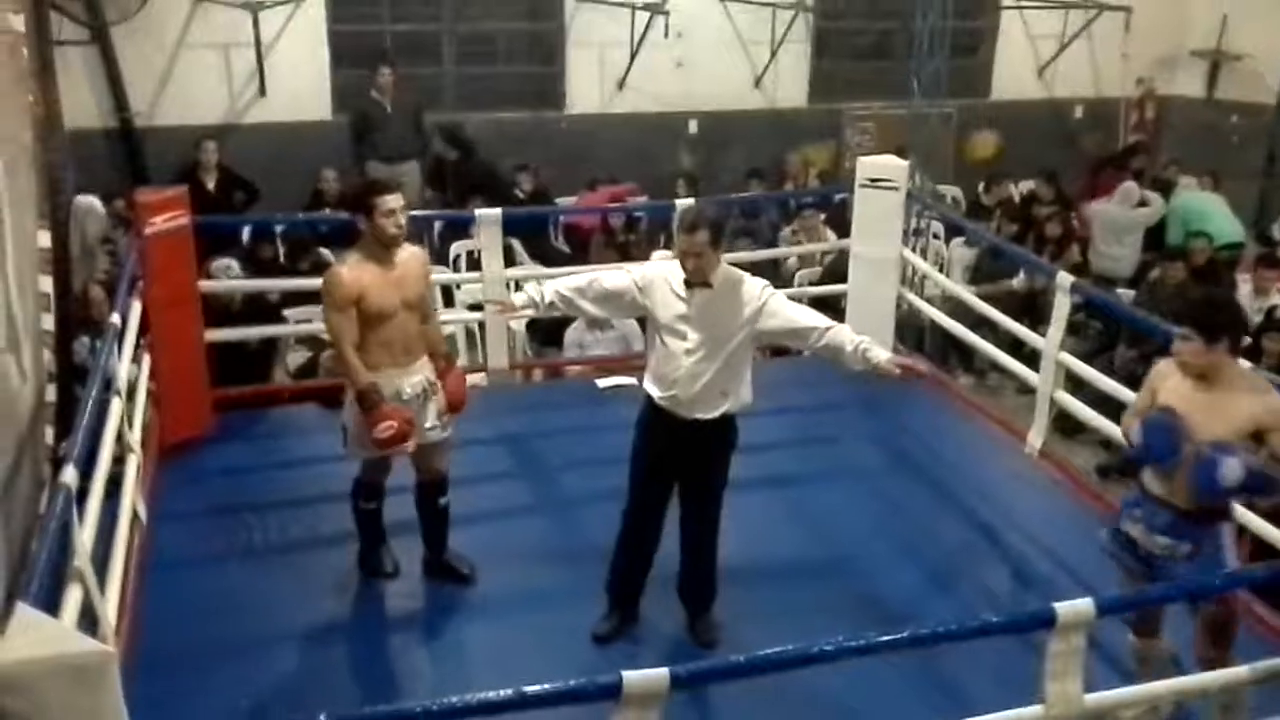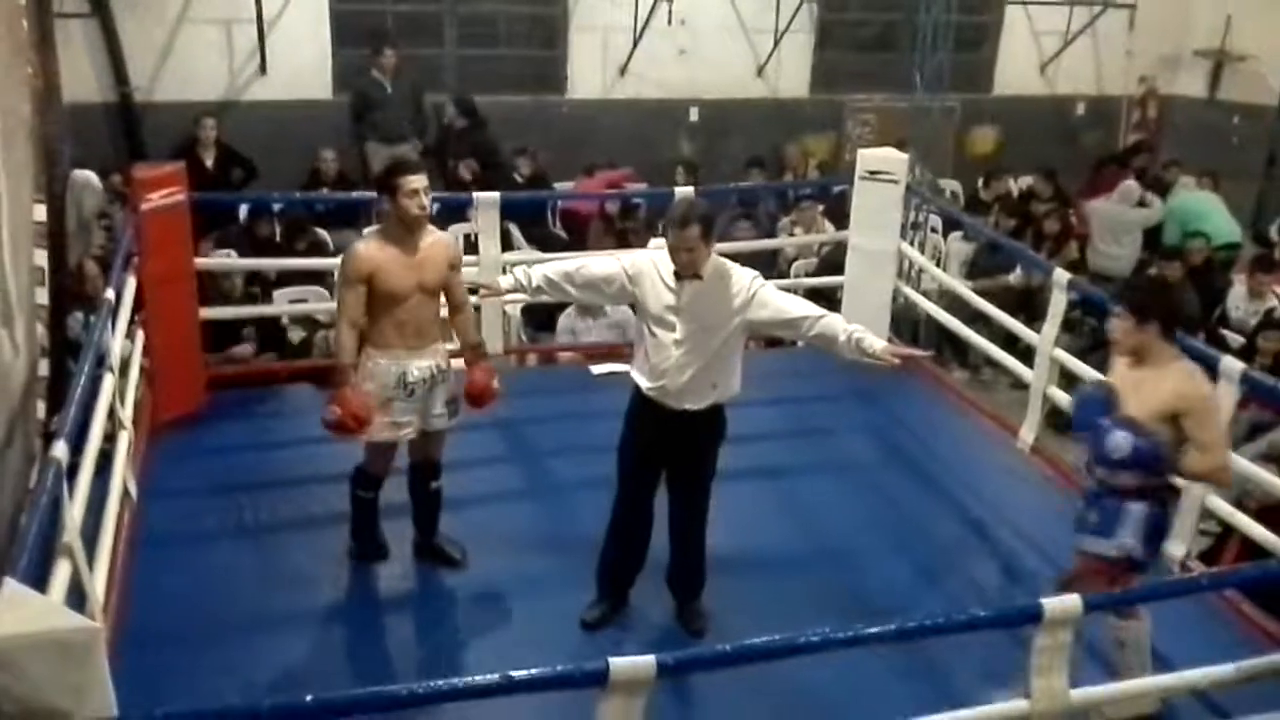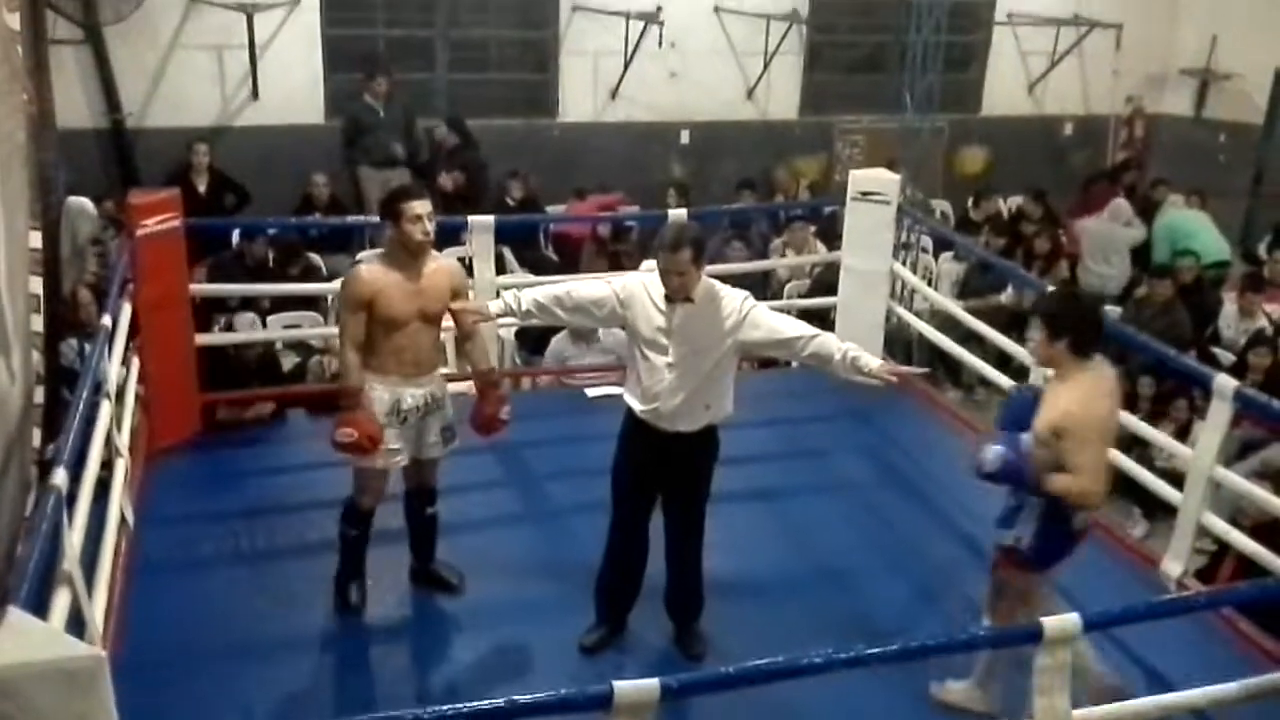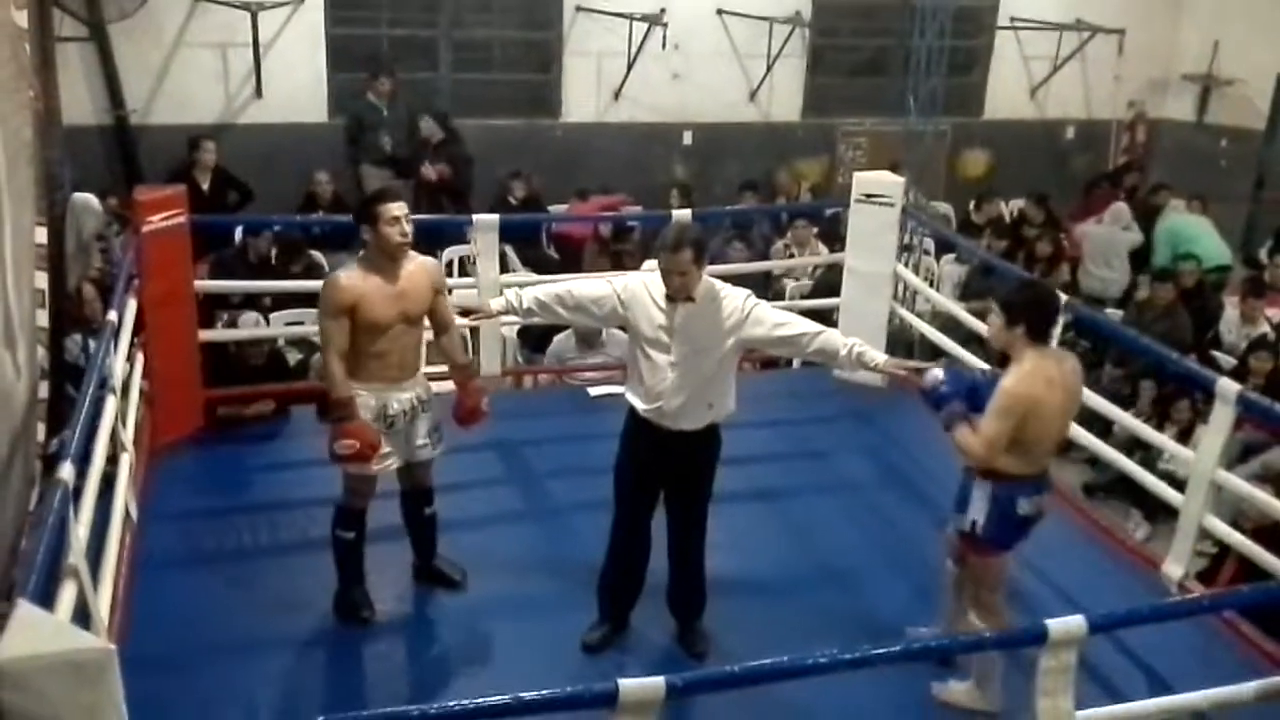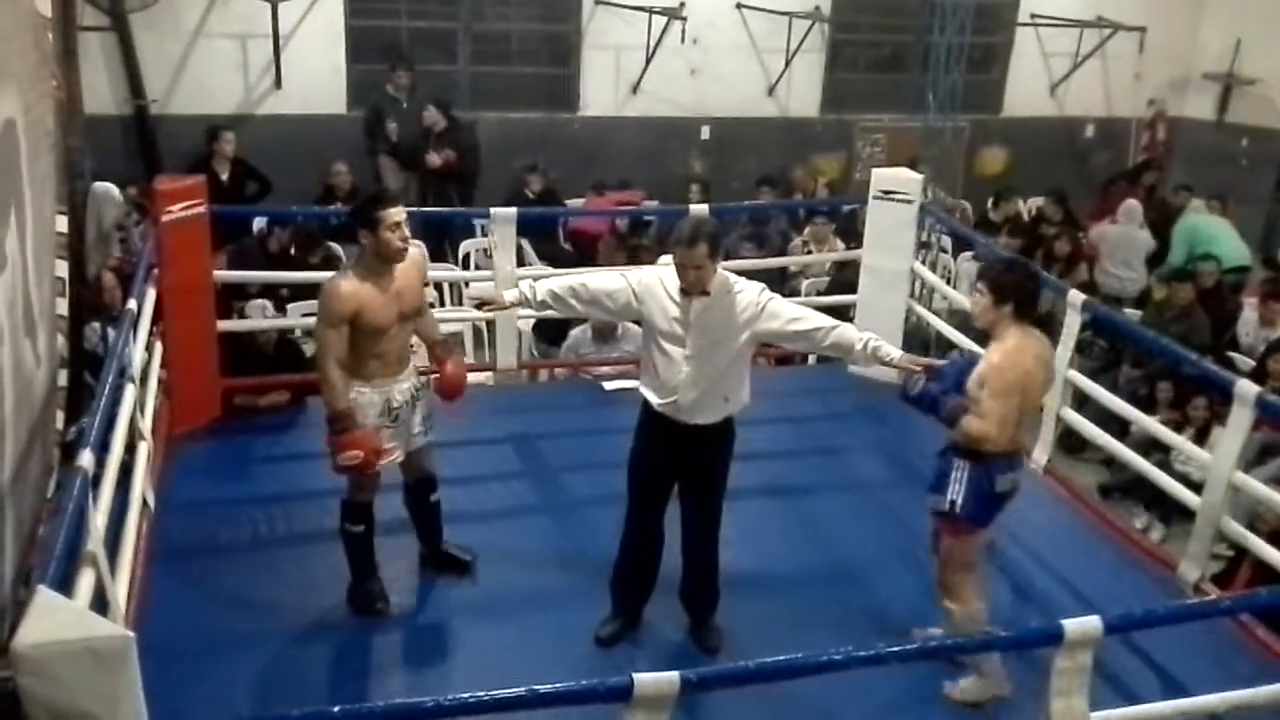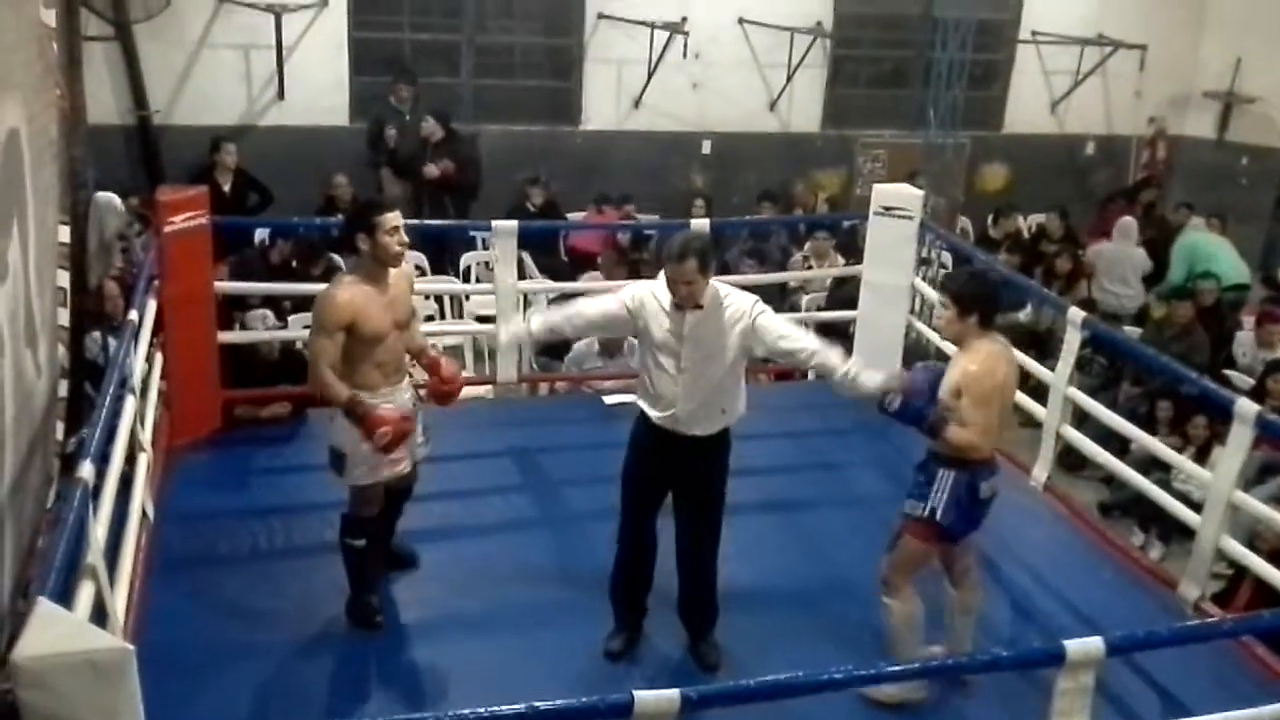
dt=0.3s
person 1, frame 1
left shoulder: (751, 295)
right shoulder: (652, 279)
left elbow: (811, 326)
right elbow: (591, 290)
left wrist: (875, 355)
right wrist: (527, 298)
left hip: (713, 427)
right hip: (659, 418)
left knee: (702, 524)
right knee: (639, 516)
left ankle: (699, 609)
right ankle: (622, 605)
person 1, frame 2
left shoulder: (743, 286)
right shoulder: (640, 268)
left elbow: (803, 316)
right elbow: (578, 274)
left wrist: (871, 344)
right wrist: (509, 281)
left hip: (702, 418)
right hip: (647, 408)
left knee: (690, 513)
right knee: (629, 506)
left ankle: (688, 598)
right ankle: (611, 592)
person 1, frame 3
left shoulder: (734, 308)
right shoulder: (632, 291)
left elbow: (797, 336)
right elbow: (569, 298)
left wrist: (866, 362)
right wrist: (498, 306)
left hip: (695, 440)
right hip: (640, 431)
left knee: (686, 536)
right knee: (625, 530)
left ankle: (686, 620)
right ankle: (610, 616)
person 1, frame 4
left shoulder: (736, 307)
right shoulder: (633, 291)
left elbow: (800, 332)
right elbow: (569, 296)
left wrist: (871, 357)
right wrist: (503, 303)
left hip: (698, 438)
right hip: (643, 430)
left knee: (688, 534)
right knee: (628, 528)
left ankle: (688, 620)
right ankle: (613, 615)
person 1, frame 5
left shoulder: (750, 300)
right shoulder: (646, 285)
left elbow: (815, 326)
right elbow: (584, 289)
left wrist: (887, 353)
right wrist: (517, 295)
left hip: (712, 432)
right hip: (657, 424)
left knee: (702, 528)
right knee: (641, 521)
left ankle: (702, 615)
right ankle: (626, 609)
person 1, frame 6
left shoulder: (742, 311)
right shoulder: (643, 299)
left elbow: (800, 345)
right elbow: (579, 315)
left wrist: (862, 378)
right wrist: (519, 332)
left hip: (709, 440)
right hip: (653, 435)
left knee: (702, 541)
right knee: (635, 530)
left ankle: (700, 628)
right ankle: (628, 622)
person 2, frame 1
right shoulder: (1164, 373)
right elbow: (1131, 418)
right wrist: (1142, 437)
left hip: (1201, 533)
right hip: (1143, 513)
left knee: (1215, 647)
right knee: (1142, 620)
person 2, frame 2
left shoulder: (1189, 387)
right shoulder: (1123, 358)
left elbow: (1219, 467)
left wrist: (1152, 454)
right wrist: (1088, 412)
left hip: (1134, 514)
right hip: (1101, 496)
right knee: (1120, 606)
person 2, frame 3
left shoulder: (1085, 403)
right shoulder: (1094, 369)
left elbow: (1089, 491)
left wrist: (1026, 472)
right wrist: (1030, 410)
left hip: (1045, 513)
right hip: (1051, 508)
left knee: (1005, 605)
right knee: (1033, 598)
left ankle: (981, 691)
right ankle: (1096, 682)
person 2, frame 4
left shoulder: (1018, 385)
right shoulder: (1067, 365)
left elbow: (978, 452)
left wrist: (950, 407)
right wrist: (983, 397)
left hip: (998, 493)
right hip: (1031, 484)
left knee: (986, 595)
right knee: (960, 561)
left ankle: (984, 691)
right ankle: (951, 637)
person 2, frame 5
left shoulder: (1006, 359)
right shoulder: (1037, 343)
left elbow: (993, 434)
left wrist: (944, 401)
right wrist: (967, 381)
left hip: (975, 471)
right hip: (1002, 466)
left knee: (956, 577)
right knee: (962, 558)
left ankle: (989, 677)
right ankle: (956, 635)
person 2, frame 6
left shoulder: (980, 367)
right shoulder: (994, 348)
left elbow: (977, 443)
left wrist: (923, 414)
right wrist: (935, 389)
left hip: (953, 481)
right hip: (969, 479)
left knee: (895, 577)
right knee: (960, 567)
left ankle: (907, 679)
right ankle: (959, 654)
person 3, frame 1
left shoulder: (417, 259)
right shoulder: (344, 278)
right elbow: (345, 349)
left wrist: (445, 367)
right wrist: (373, 402)
left hip: (421, 378)
right hip: (376, 384)
left knee: (435, 472)
right knee: (375, 473)
left ankle: (437, 555)
right ankle: (372, 547)
person 3, frame 2
left shoulder: (445, 246)
right shoulder: (363, 256)
left elbow: (459, 307)
right elbow: (348, 323)
left wrist: (476, 359)
right wrist: (345, 380)
left hip: (433, 362)
right hip: (386, 368)
left knee: (429, 459)
right knee: (378, 463)
left ankle: (427, 536)
right ankle: (365, 530)
person 3, frame 3
left shoulder: (450, 272)
right shoulder: (364, 279)
left elbow: (469, 334)
right elbow: (350, 347)
left wrist: (488, 385)
right wrist: (352, 406)
left hip: (430, 389)
right hip: (381, 394)
left knee: (424, 485)
right knee: (367, 496)
left ankle: (424, 564)
right ankle: (349, 575)
person 3, frame 4
left shoulder: (428, 271)
right shoulder: (343, 286)
left elbow: (445, 329)
right elbow: (333, 356)
left wrist: (466, 378)
right wrist: (345, 414)
left hip: (414, 392)
right hip: (366, 399)
left knee: (420, 485)
right knee: (357, 498)
left ankle: (427, 561)
right ankle: (349, 587)
person 3, frame 5
left shoulder: (416, 260)
right shoulder: (342, 292)
right elbow: (329, 364)
left wrist: (442, 353)
right wrist: (344, 423)
left hip: (407, 384)
right hip: (365, 396)
left knee: (422, 473)
right knee: (362, 491)
left ankle: (434, 549)
right ankle: (364, 579)
person 3, frame 6
left shoulder: (403, 275)
right shoulder: (339, 300)
right elbow: (320, 373)
left wrist: (431, 359)
right wrist: (363, 415)
left hip: (402, 400)
right hip: (365, 410)
left knee: (402, 483)
right knee: (364, 503)
left ankle: (380, 547)
right ankle: (362, 593)
